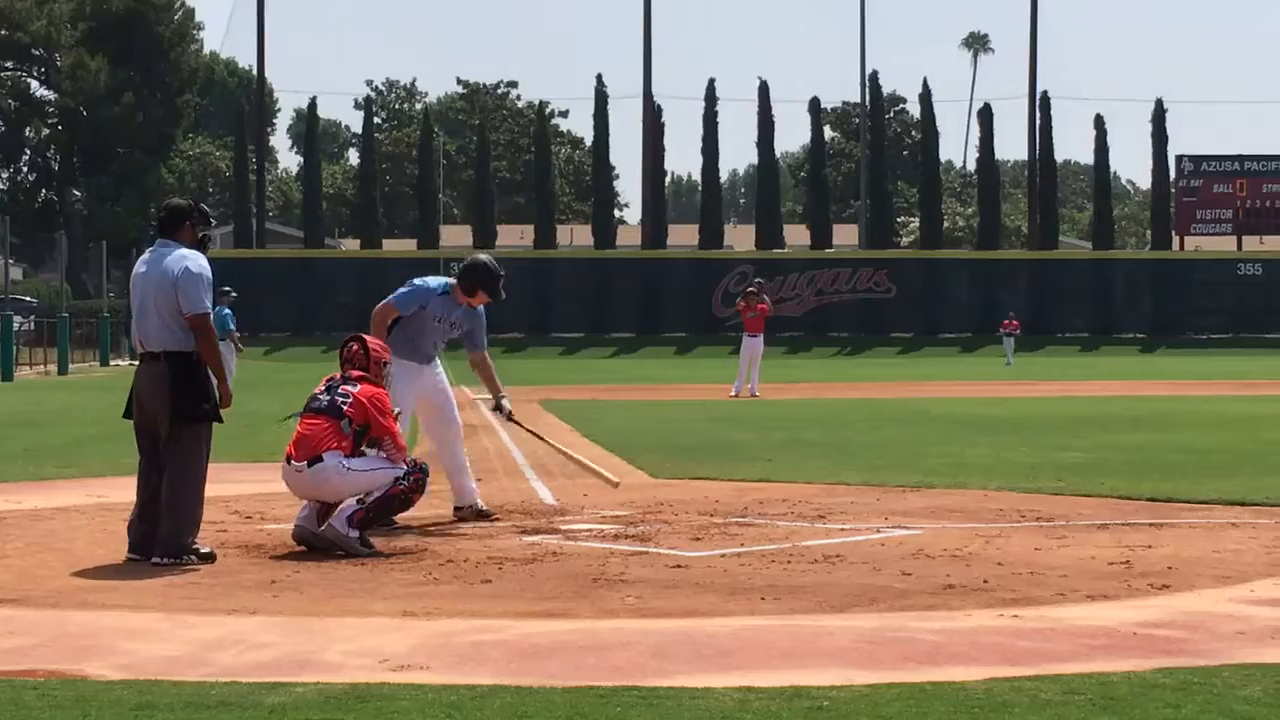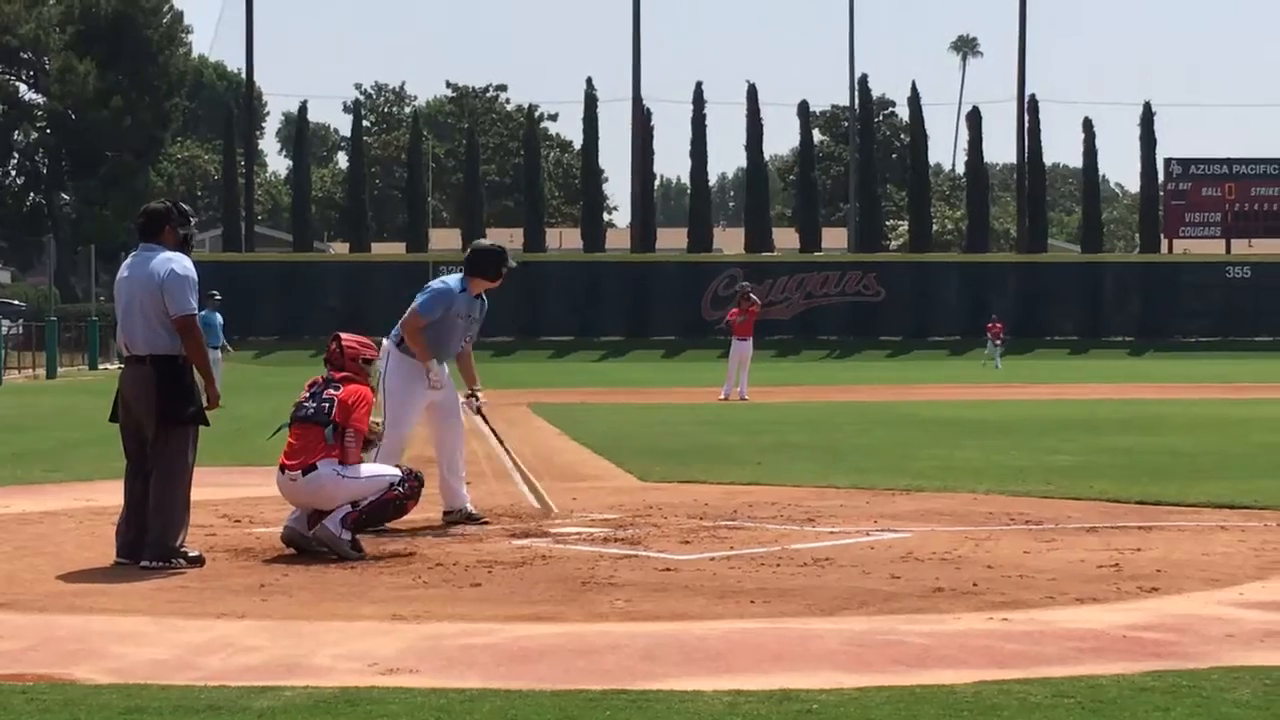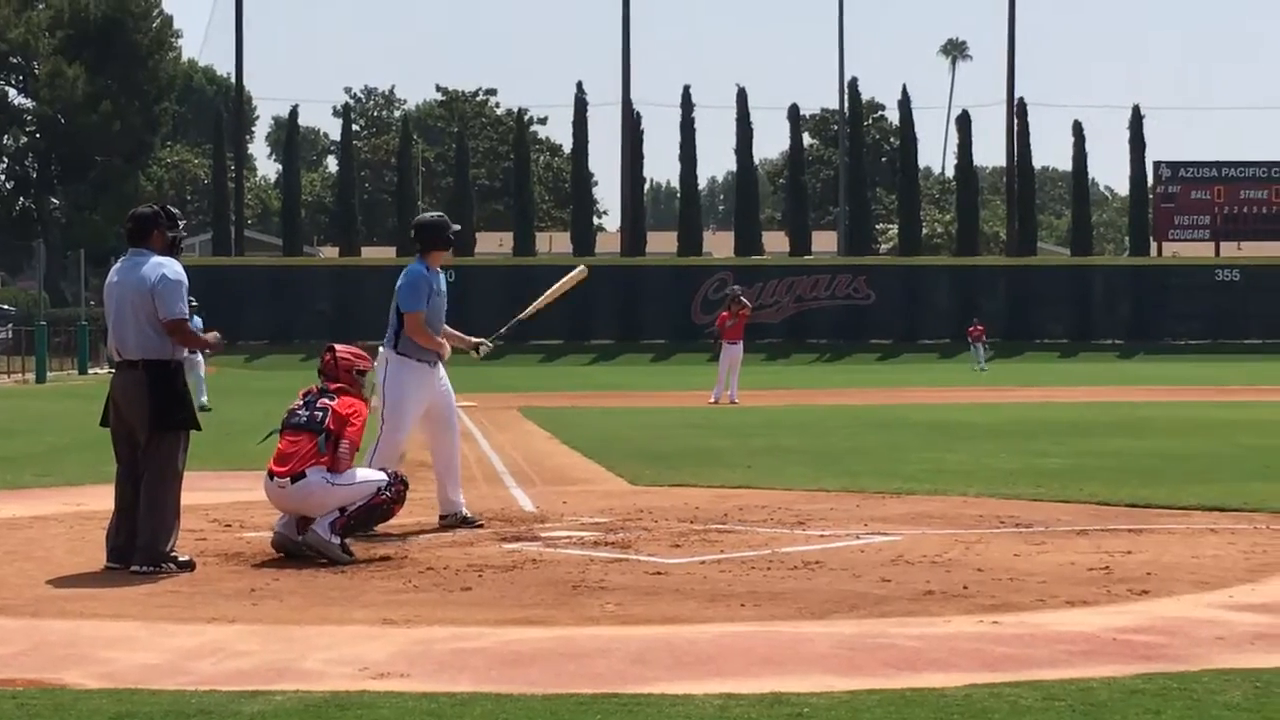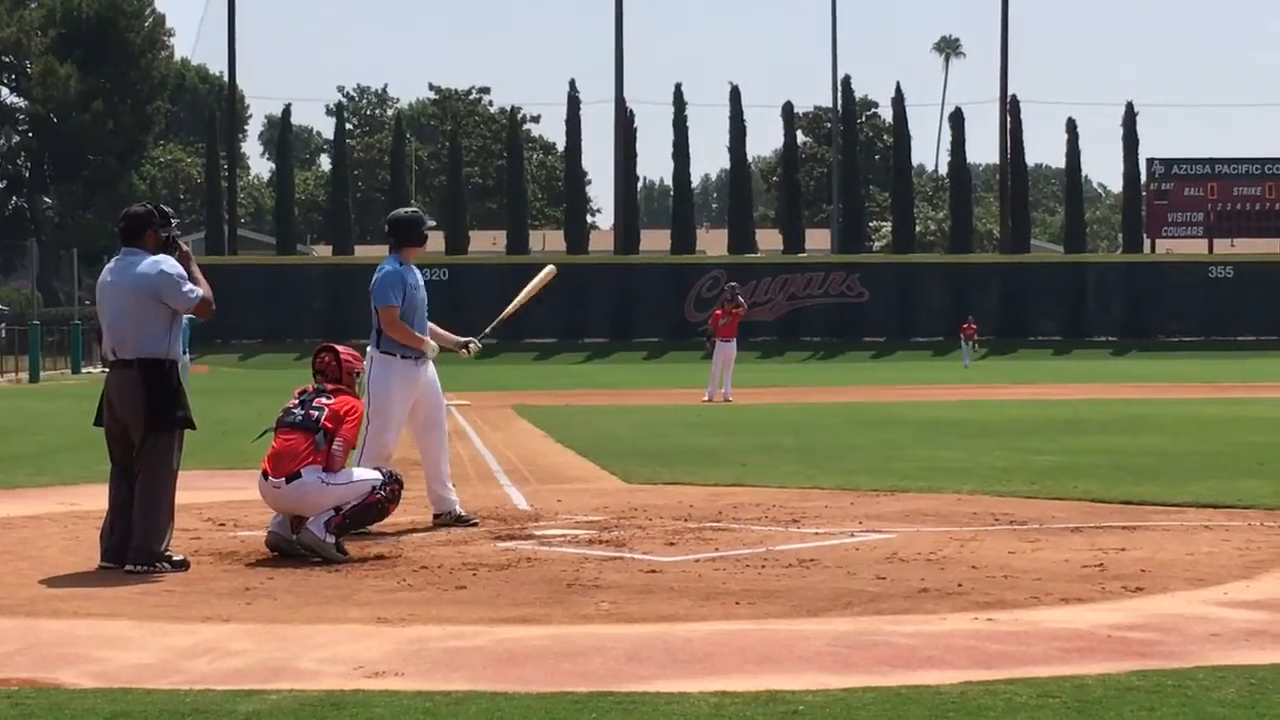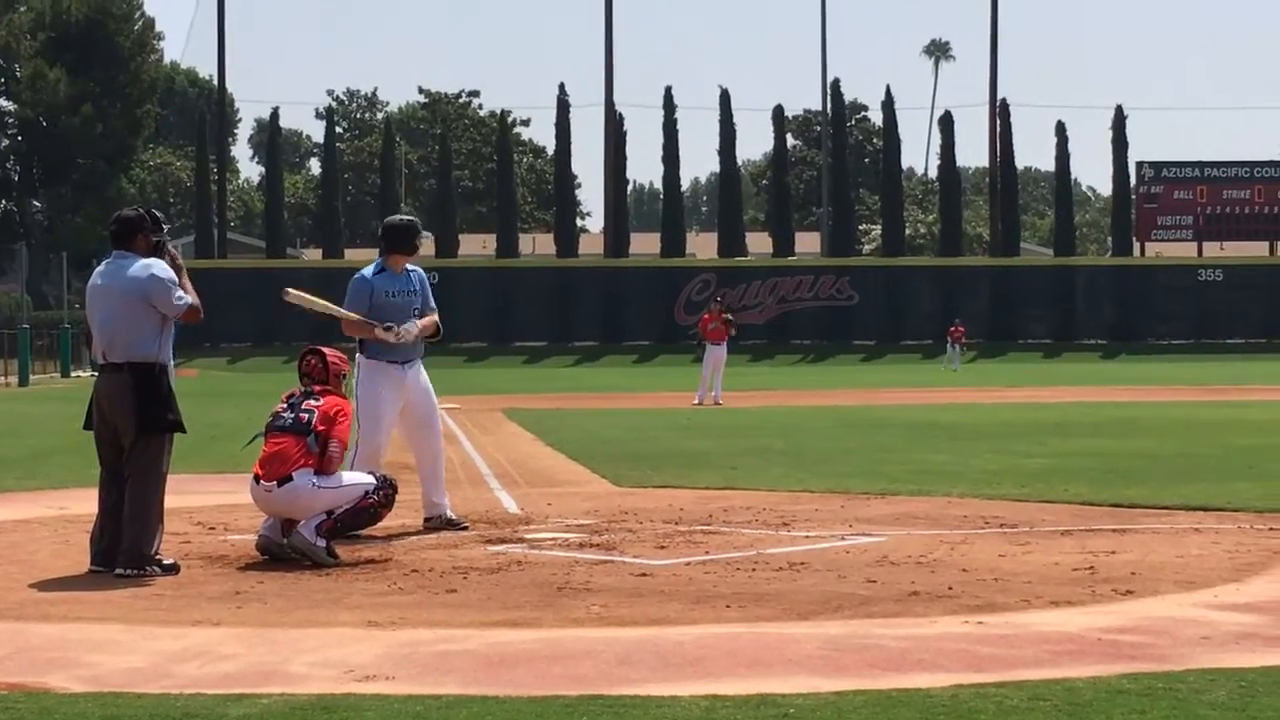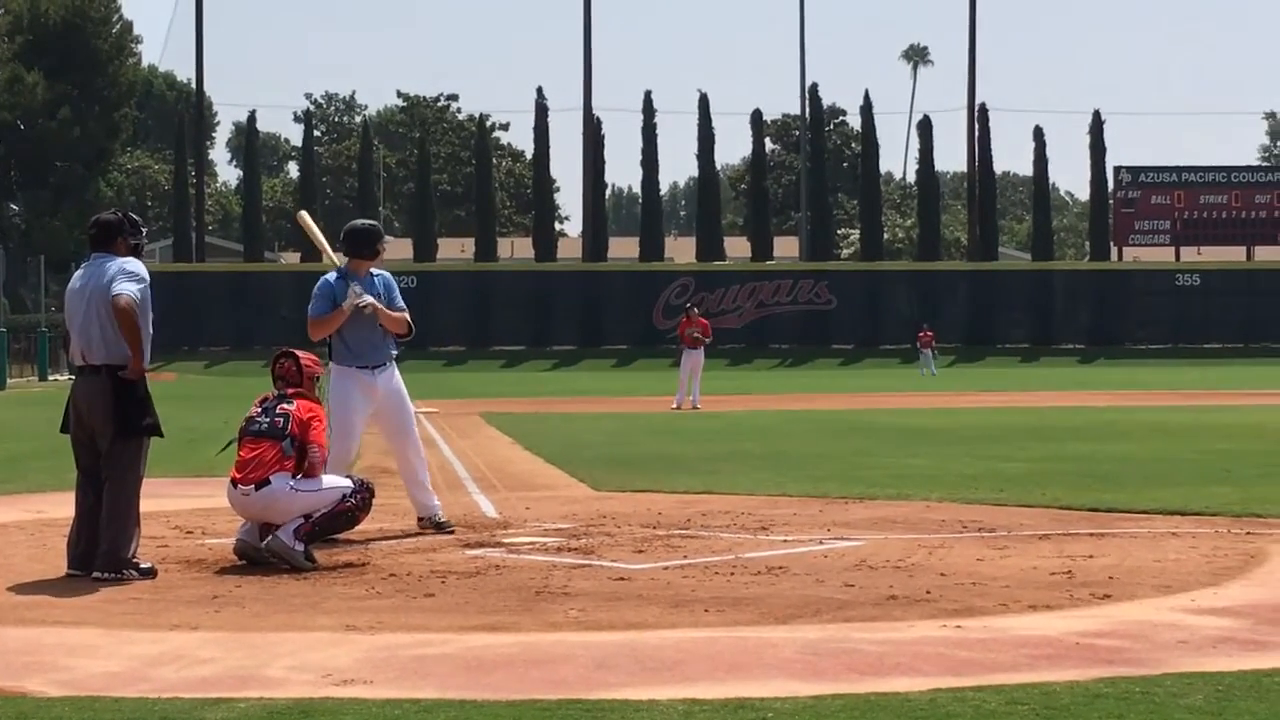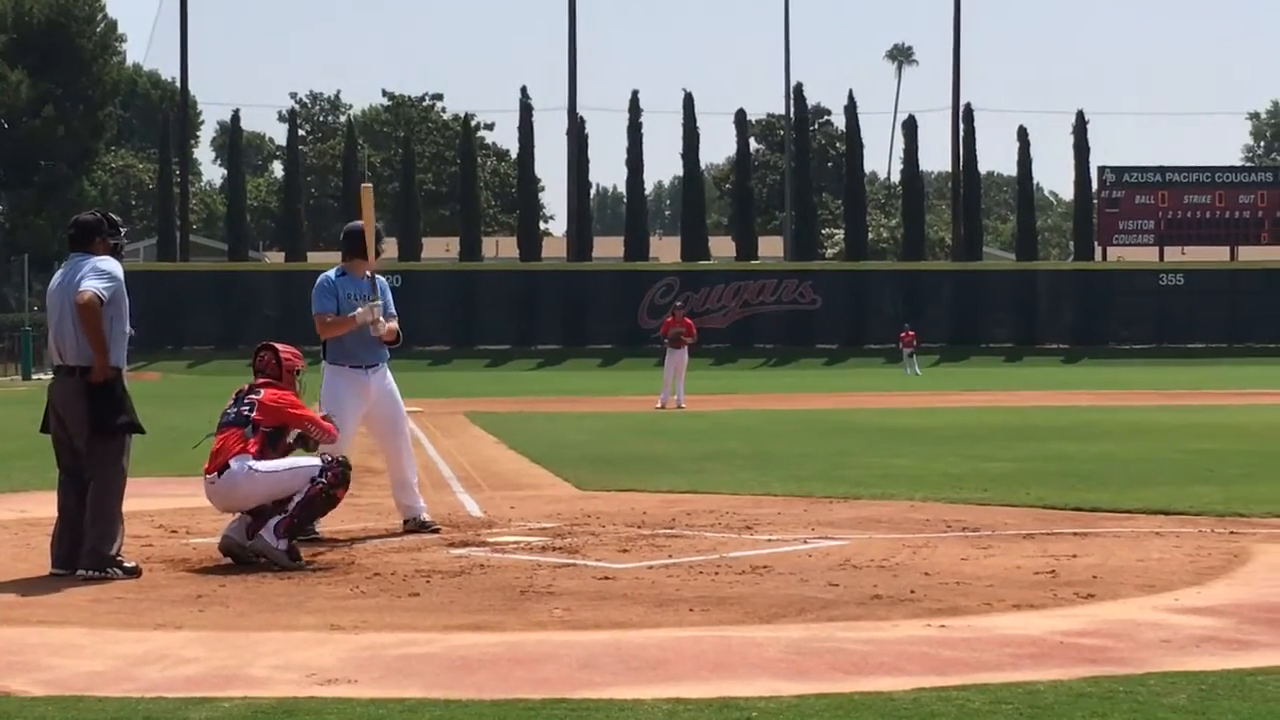
dt=0.5s
person 1, frame 1
left shoulder: (142, 264)
right shoulder: (191, 261)
left elbow: (147, 319)
right elbow: (201, 327)
right wrist: (221, 380)
left hip: (147, 370)
right hip: (181, 372)
left knee: (152, 461)
right knee: (185, 463)
left ankle: (143, 541)
right ankle: (175, 546)
person 1, frame 2
left shoulder: (126, 268)
right shoulder: (176, 264)
left elbow: (132, 322)
right elbow: (187, 328)
right wrist: (209, 381)
left hip: (132, 373)
right hip: (167, 375)
left knee: (138, 464)
right knee: (171, 465)
left ankle: (131, 545)
right ankle: (163, 549)
person 1, frame 3
left shoulder: (115, 273)
right shoulder: (166, 269)
left elbow: (122, 326)
right elbow: (177, 330)
right wrist: (207, 341)
left hip: (123, 378)
right hip: (158, 380)
left knee: (129, 468)
right knee: (162, 470)
left ankle: (121, 549)
right ankle: (153, 554)
person 1, frame 4
left shoulder: (108, 273)
right shoulder: (161, 268)
left elbow: (123, 319)
right elbow: (206, 306)
right wrist: (190, 265)
left hip: (117, 378)
right hip: (153, 379)
left knee: (123, 467)
right knee: (156, 469)
left ankle: (115, 549)
right ankle: (147, 553)
person 1, frame 5
left shoulder: (98, 276)
right shoulder: (153, 270)
left elbow: (101, 325)
right elbow: (192, 314)
right wrist: (181, 274)
left hip: (106, 381)
right hip: (143, 383)
left knee: (113, 472)
right knee: (145, 472)
left ankle: (105, 553)
right ankle: (137, 557)
person 1, frame 6
left shoulder: (76, 279)
right shoulder: (128, 268)
left elbow: (75, 330)
right elbow: (123, 306)
right wrist: (138, 354)
left hip: (83, 384)
right hip: (119, 385)
left knee: (90, 475)
right knee: (122, 475)
left ankle: (82, 556)
right ankle: (115, 560)
person 1, frame 7
left shoulder: (59, 277)
right shoulder: (105, 267)
left elbow: (63, 325)
right elbow: (86, 302)
right wrist: (102, 357)
left hip: (63, 383)
right hip: (96, 384)
left knee: (73, 474)
right knee: (107, 473)
left ankle: (66, 555)
right ankle: (99, 559)
person 2, frame 1
left shoulder: (474, 315)
right shoulder: (427, 290)
left elbow: (479, 358)
right elbow: (381, 313)
left wrist: (499, 397)
left hip: (428, 367)
right hip: (396, 364)
left knee: (449, 429)
left ankle: (466, 501)
person 2, frame 2
left shoulder: (480, 303)
right shoulder: (446, 290)
left elbow: (463, 349)
right elbow: (409, 325)
left wrist: (474, 388)
right wrist: (429, 365)
left hip: (436, 367)
right hip: (404, 362)
left knee: (453, 431)
right knee: (396, 434)
left ankle: (456, 505)
person 2, frame 3
left shoulder: (436, 275)
right shoulder: (416, 275)
right elbow: (415, 329)
left wrist: (468, 341)
right wrist: (442, 347)
left hip: (431, 368)
right hip: (403, 367)
left knee: (448, 435)
right knee: (392, 439)
left ankle: (452, 509)
person 2, frame 4
left shoulder: (412, 271)
right shoulder: (390, 272)
right elbow: (390, 324)
left wrist: (455, 341)
right wrist: (426, 344)
left hip: (421, 366)
right hip: (390, 367)
left knee: (435, 435)
right knee: (379, 440)
left ankle: (446, 507)
person 2, frame 5
left shoulder: (418, 276)
right shoulder: (366, 280)
left elbow: (434, 324)
right elbow: (349, 327)
left wrist: (415, 327)
right wrist: (380, 331)
left hip: (413, 369)
right hip: (377, 371)
left knee: (431, 439)
right knee: (371, 444)
left ankle: (437, 510)
person 2, frame 6
left shoulder: (384, 280)
right shoulder: (329, 284)
left elbow: (405, 327)
right elbow: (314, 332)
left wrist: (376, 308)
right wrist: (347, 306)
left hip: (387, 375)
right hip: (349, 378)
left knee: (409, 443)
right knee: (342, 451)
left ankle: (429, 511)
person 2, frame 7
left shoulder: (379, 283)
right shoulder: (329, 282)
left elbow: (395, 334)
right elbow: (324, 329)
left wrist: (382, 328)
right wrist: (359, 317)
left hip: (380, 375)
right hip: (342, 377)
left knee: (400, 443)
right knee: (332, 450)
left ankle: (413, 512)
person 3, frame 1
left shoulder: (329, 383)
right shoulder: (374, 393)
right elbow: (397, 453)
left wrist: (382, 425)
right wrist: (396, 431)
left hip: (291, 473)
right hip: (323, 472)
left knee: (352, 462)
right knee: (414, 474)
left ankle: (308, 523)
right ankle: (347, 525)
person 3, frame 2
left shoulder: (315, 386)
right shoulder: (359, 391)
right elbow: (351, 451)
left wrist: (364, 430)
left hip: (286, 482)
right hip: (318, 480)
right knee: (409, 482)
left ankle: (298, 525)
right ankle: (340, 526)
person 3, frame 3
left shoulder: (307, 396)
right shoulder: (354, 405)
left elbow: (303, 447)
right elbow: (342, 462)
left hip: (274, 488)
right hip: (306, 487)
right knee: (394, 485)
left ankle: (288, 530)
right ankle: (328, 531)
person 3, frame 4
left shoulder: (301, 396)
right shoulder: (351, 404)
left elbow: (293, 446)
right elbow: (337, 458)
right wrist: (333, 490)
left hip: (268, 487)
right hip: (302, 488)
right knee: (389, 484)
left ankle: (282, 529)
right ankle: (323, 530)
person 3, frame 5
left shoulder: (287, 401)
right shoulder: (337, 404)
left elbow: (283, 450)
right elbow: (333, 458)
right wrist: (323, 483)
left hip: (260, 492)
right hip: (294, 491)
right knee: (383, 489)
left ankle: (272, 532)
right ankle: (314, 533)
person 3, frame 6
left shoulder: (260, 406)
right shoulder: (309, 408)
right elbow: (316, 461)
right wrist: (305, 479)
left hip: (237, 496)
right hip: (271, 495)
right knee: (360, 493)
left ankle: (250, 537)
right ankle: (293, 538)
person 3, frame 7
left shoulder: (243, 397)
right shoulder: (280, 398)
right elbow: (329, 435)
left wrist: (296, 444)
right wrist: (319, 424)
left hip: (217, 488)
right hip: (240, 476)
left knee: (294, 487)
right knee: (336, 471)
left ankle: (239, 534)
right ankle: (277, 537)
